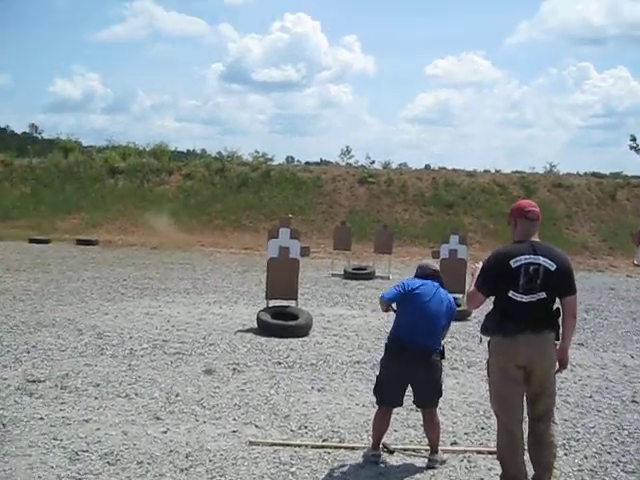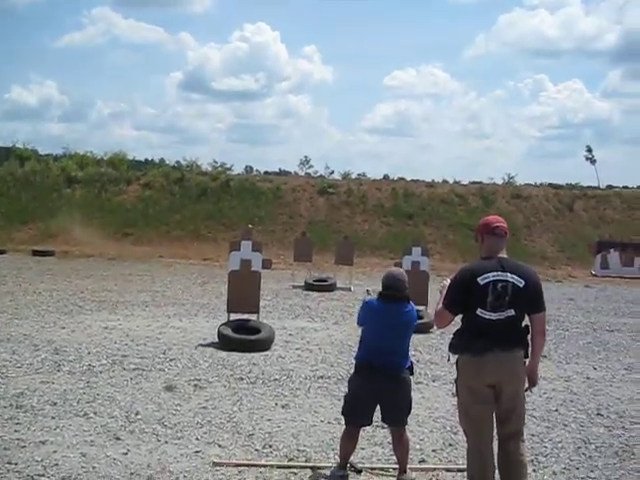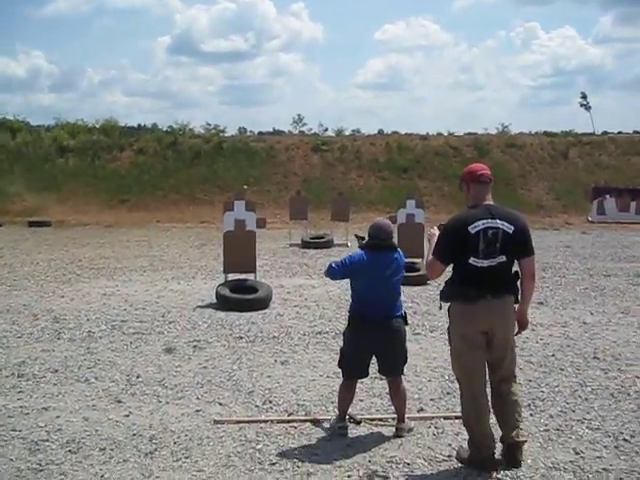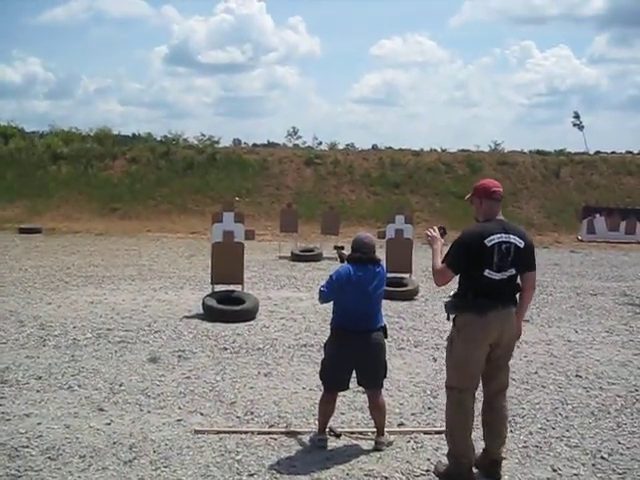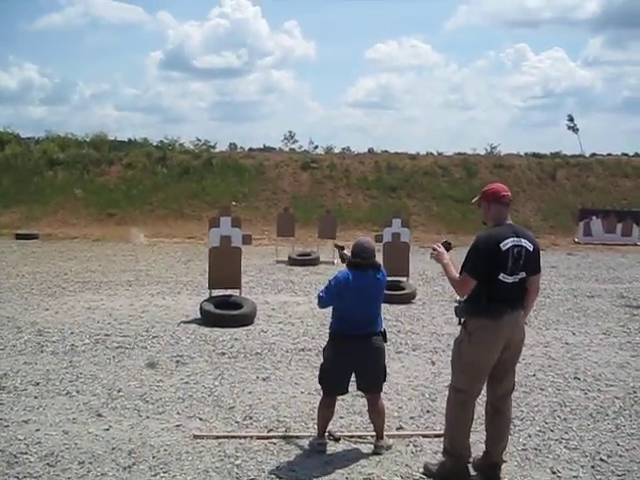
dt=1s
person 1, frame 1
left shoulder: (500, 257)
right shoulder: (559, 259)
left elbow: (472, 302)
right elbow: (571, 312)
left wrist: (477, 274)
right wrist: (564, 347)
left hip: (506, 344)
right hip: (543, 344)
left knee: (509, 420)
right knee: (543, 419)
person 1, frame 2
left shoulder: (468, 274)
right shoulder: (527, 276)
left elbow: (441, 321)
right elbow: (539, 329)
left wrist: (445, 291)
right wrist: (533, 365)
left hip: (474, 362)
right hip: (512, 362)
left knee: (478, 438)
right knee: (513, 437)
person 1, frame 3
left shoulder: (458, 223)
right shoulder: (516, 221)
left elbow: (432, 271)
right elbow: (529, 274)
left wrist: (434, 240)
right wrist: (523, 309)
left hip: (467, 310)
right hip: (502, 307)
left knee: (472, 384)
right knee: (505, 380)
left ankle: (482, 452)
right ankle: (513, 444)
person 1, frame 4
left shoulder: (472, 236)
right shoulder: (522, 237)
left elbow: (440, 278)
right elbow: (529, 286)
left wrist: (436, 245)
right wrist: (517, 319)
left hip: (473, 321)
right hip: (505, 320)
left knee: (460, 393)
right knee: (497, 393)
person 1, frame 5
left shoulder: (487, 240)
right shoulder: (529, 241)
left elbow: (463, 288)
right elbow: (533, 288)
left wrist: (444, 260)
left hip: (483, 325)
right hip: (513, 325)
left knee: (463, 395)
right knee: (501, 396)
person 2, frame 1
left shoulder: (410, 285)
right shoulder: (448, 300)
left elbow: (385, 299)
right elbow: (443, 334)
left wrist: (392, 304)
left hip: (397, 354)
right hip: (429, 358)
left knee: (385, 406)
right knee: (429, 409)
left ankle: (374, 449)
right ankle: (434, 454)
person 2, frame 2
left shoulder: (371, 305)
right shoulder: (411, 311)
left hip: (366, 374)
right hip: (398, 376)
left knee: (352, 425)
right knee: (398, 429)
person 2, frame 3
left shoulder: (358, 259)
right shoulder: (398, 258)
left elbow: (330, 272)
left hip: (360, 326)
right hip: (392, 326)
left knee: (350, 378)
right knee: (395, 379)
left ankle: (341, 422)
right ankle: (401, 423)
person 2, frame 4
left shoulder: (344, 272)
right shoulder: (380, 271)
left elbow: (323, 297)
right wrist: (347, 261)
left hip: (342, 339)
right hip: (372, 338)
left knee: (330, 390)
right knee: (375, 391)
left ankle: (321, 435)
right ankle: (381, 436)
person 2, frame 5
left shoulder: (343, 278)
right shoulder: (380, 276)
left elbow: (322, 302)
right wrist: (350, 262)
left hip: (341, 343)
right hip: (371, 343)
left knee: (330, 395)
right knee: (374, 395)
left ankle: (320, 439)
right ankle: (380, 440)
